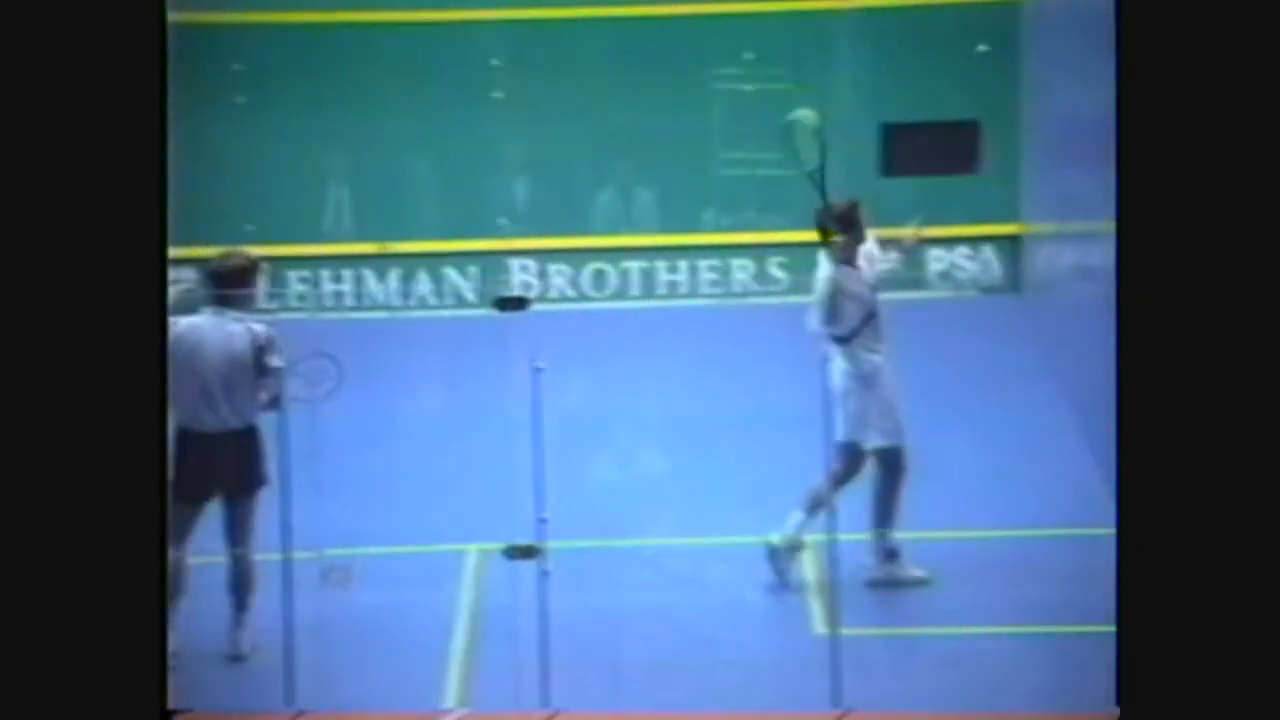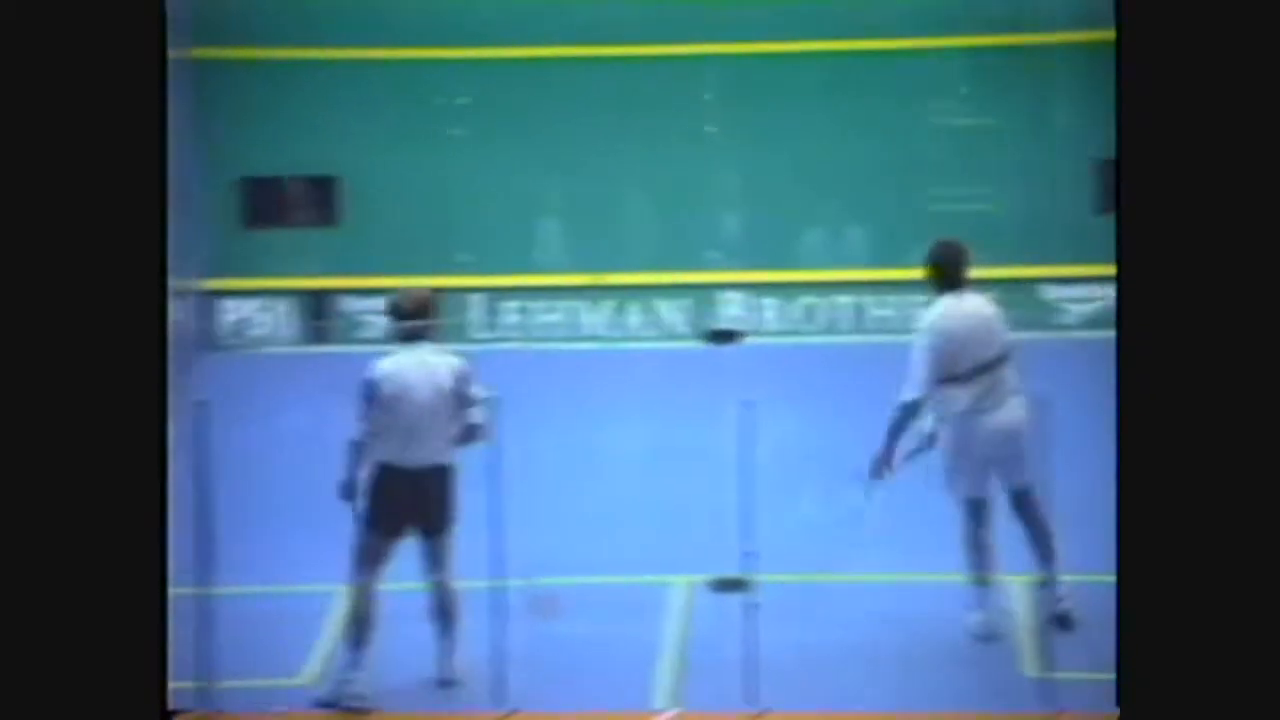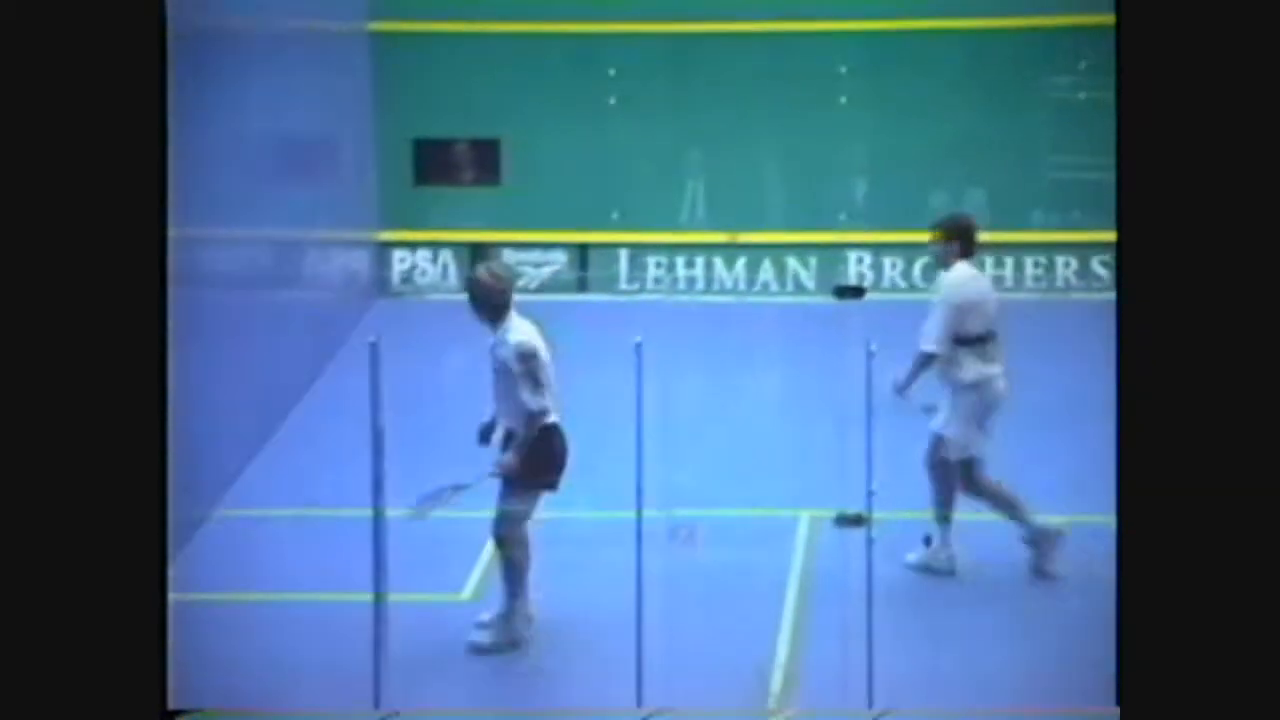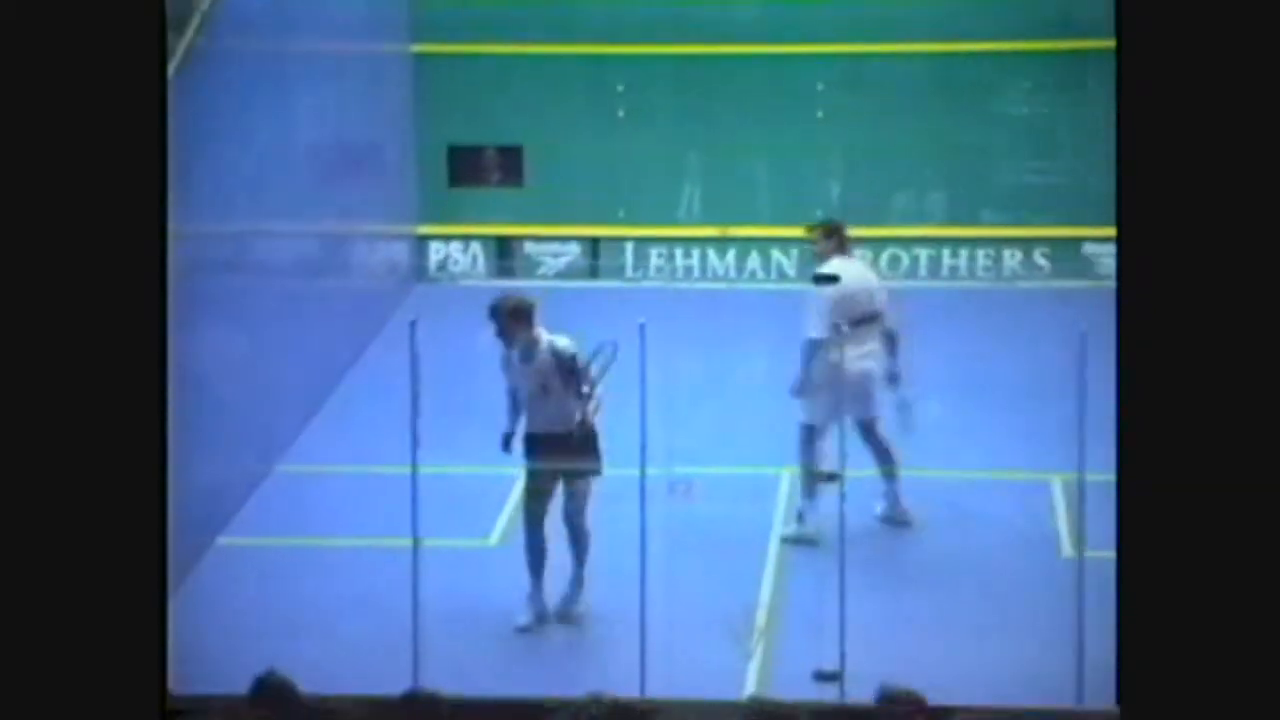
dt=0.5s
person 1, frame 1
left shoulder: (178, 331)
right shoulder: (258, 336)
left elbow: (171, 391)
right elbow: (272, 398)
left hip: (192, 445)
right hip: (238, 445)
left knee: (174, 546)
right knee: (240, 547)
left ankle: (168, 631)
right ankle: (239, 632)
person 1, frame 2
left shoulder: (381, 373)
right shoulder: (455, 367)
left elbow: (364, 436)
right elbow: (475, 429)
left wrist: (351, 477)
left hip: (394, 482)
right hip: (437, 479)
left knee: (364, 579)
right knee: (440, 574)
left ankle: (352, 678)
right ankle: (447, 661)
person 1, frame 3
left shoulder: (515, 344)
right shoulder: (514, 335)
left elbow: (537, 406)
left wrist: (516, 453)
right wrist: (496, 420)
left hip: (536, 443)
right hip: (538, 439)
left knee: (506, 528)
right knee: (511, 523)
left ankle: (513, 622)
right ankle: (515, 608)
person 1, frame 4
left shoulder: (560, 350)
right shoulder: (510, 357)
left elbow: (590, 391)
left wrist: (586, 413)
right wrist: (510, 427)
left hip: (577, 441)
right hip: (540, 442)
left knee: (573, 516)
right knee: (532, 521)
left ankle: (576, 585)
right ankle: (536, 600)
person 2, frame 1
left shoulder: (856, 253)
right shoulder: (834, 277)
left elbow: (868, 242)
right elbow: (824, 321)
right wrist: (835, 265)
left hip: (861, 374)
right hip: (862, 378)
left knee: (846, 467)
right knee: (892, 466)
left ankle: (789, 536)
right ankle: (886, 561)
person 2, frame 2
left shoulder: (931, 324)
right shoulder: (987, 309)
left elbow: (914, 398)
left wrist: (887, 447)
left hip: (969, 431)
right hip: (1011, 417)
left knee: (974, 519)
right knee: (1028, 507)
left ankle: (985, 611)
right ankle: (1055, 597)
person 2, frame 3
left shoulder: (952, 283)
right shoulder: (976, 280)
left elbow: (933, 348)
left wrist: (907, 380)
left hip: (972, 390)
right hip: (975, 386)
left knee: (967, 479)
right knee: (938, 462)
left ankle: (1037, 534)
right ankle: (940, 549)
person 2, frame 4
left shoulder: (823, 278)
right shoulder: (867, 274)
left elbow: (816, 337)
right elbow: (888, 328)
left wrist: (803, 377)
right wrist: (893, 366)
left hip: (835, 371)
right hip: (867, 367)
left knee: (808, 439)
right knee: (871, 434)
